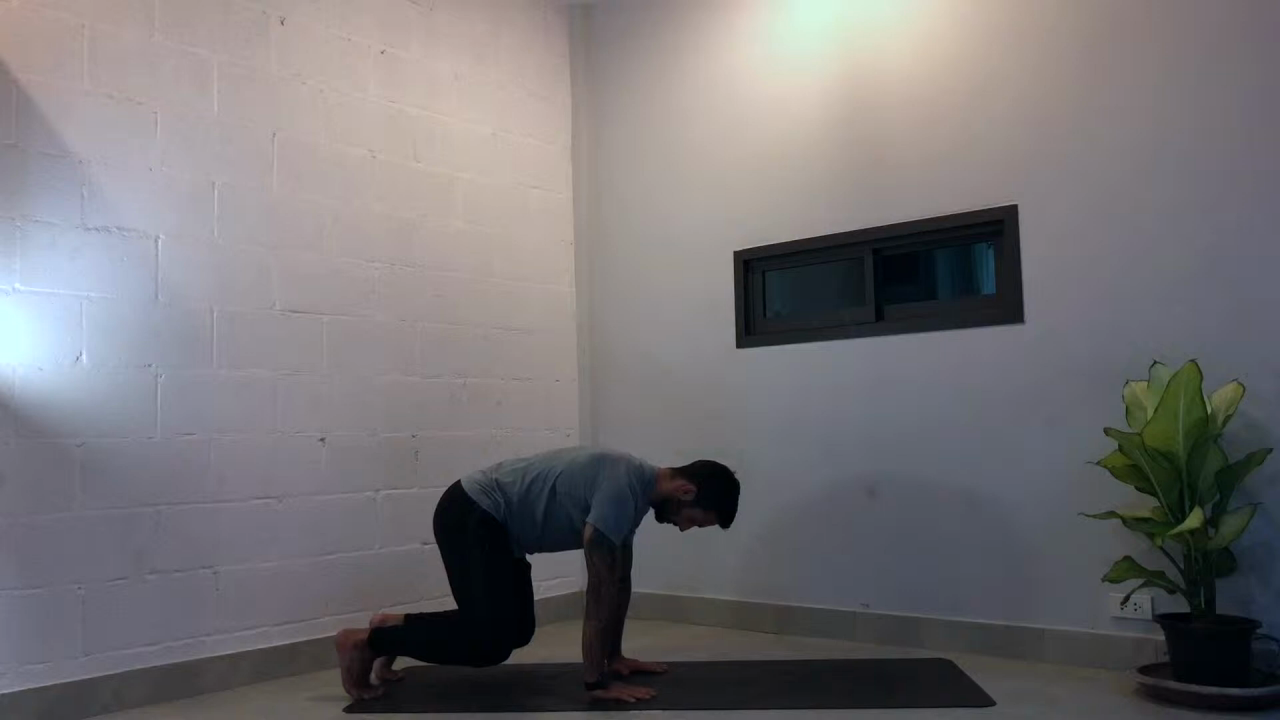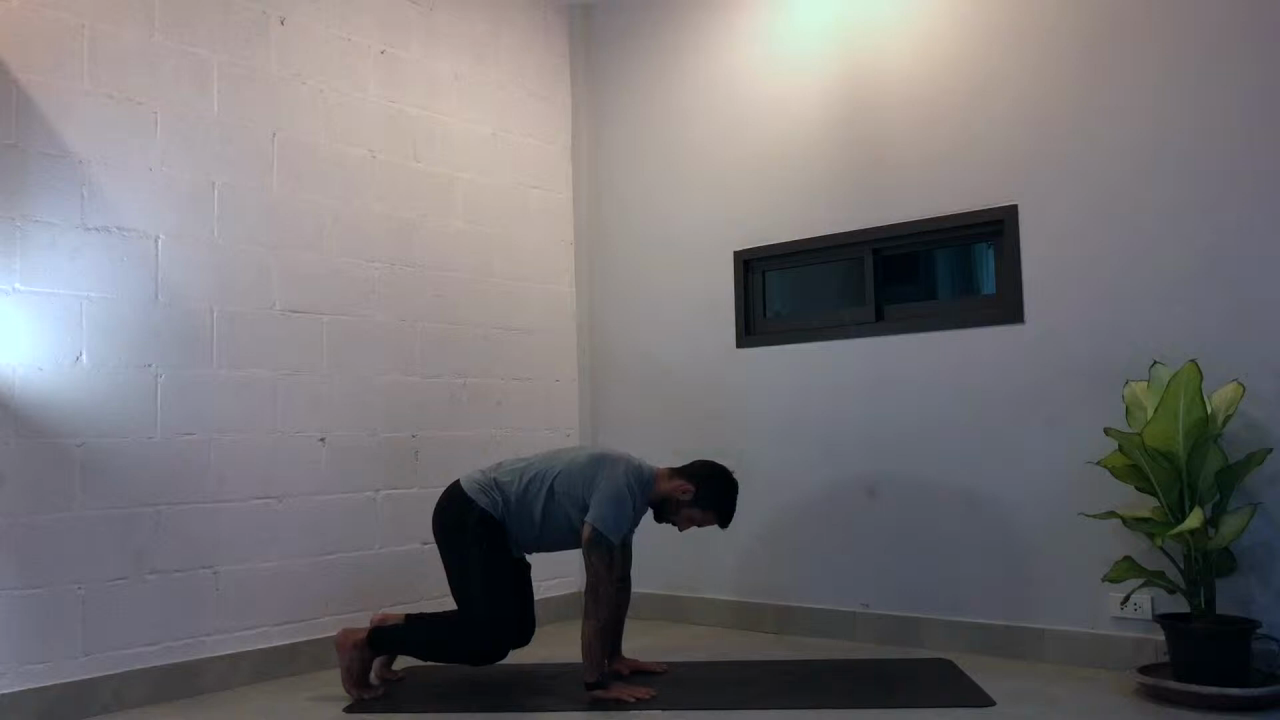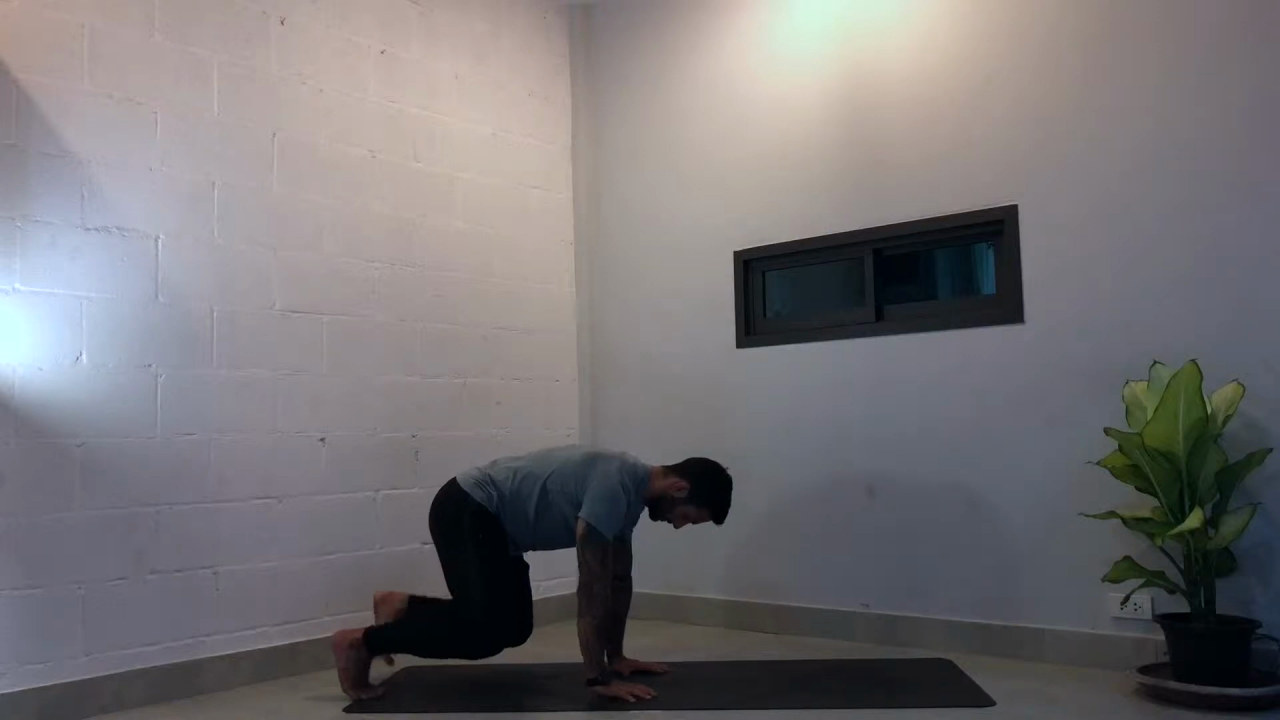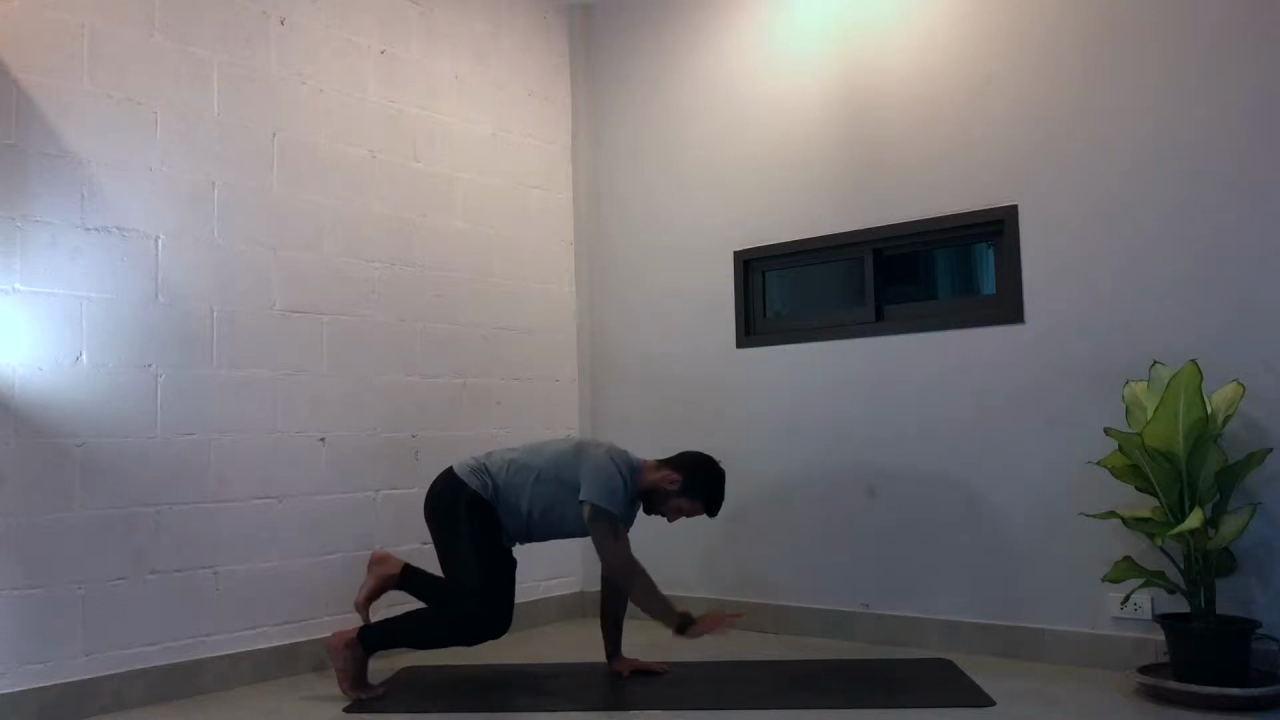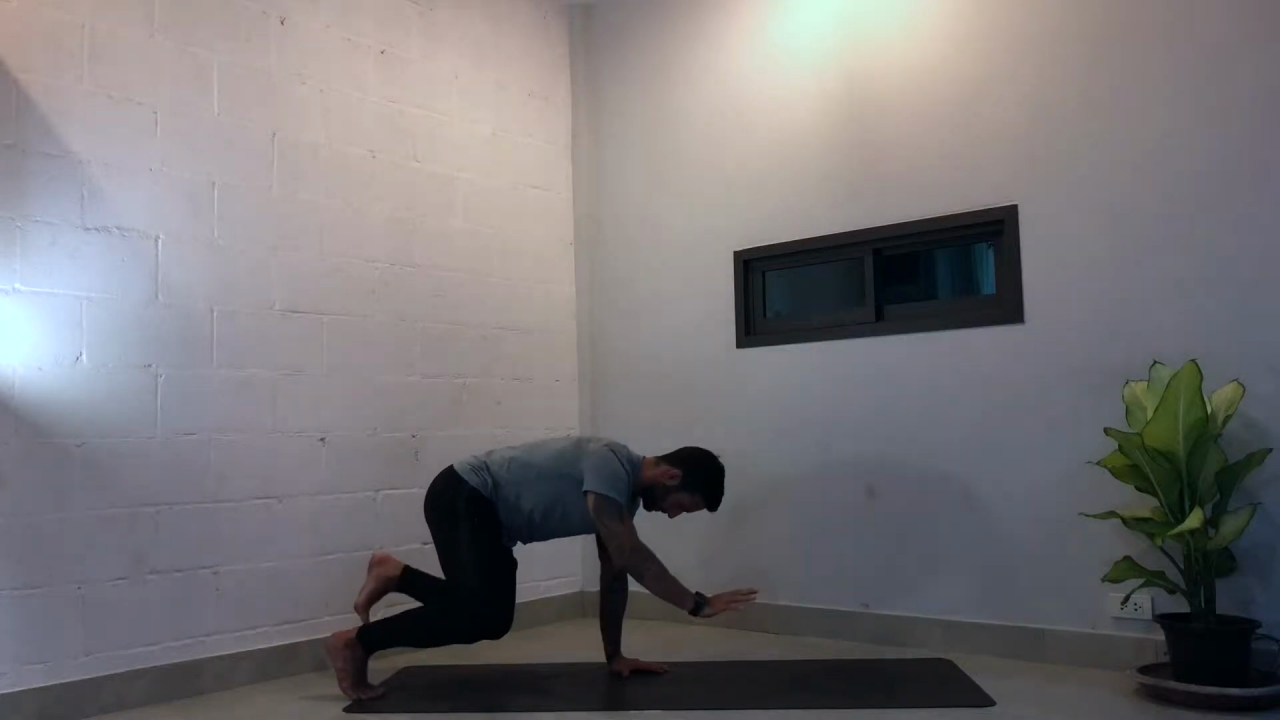
dt=0.3s
person 1, frame 1
left shoulder: (635, 488)
right shoulder: (623, 487)
left elbow: (620, 580)
right elbow: (600, 589)
left wrist: (615, 656)
right wrist: (596, 680)
left hip: (495, 523)
right hip: (471, 515)
left knee: (515, 631)
right knee: (490, 642)
left ankle: (397, 626)
right ankle: (366, 642)
person 1, frame 2
left shoulder: (634, 490)
right shoulder: (621, 488)
left elbow: (620, 580)
right elbow: (599, 590)
left wrist: (615, 657)
right wrist: (596, 680)
left hip: (494, 523)
right hip: (469, 514)
left knee: (516, 631)
right knee: (490, 640)
left ankle: (397, 627)
right ankle: (364, 643)
person 1, frame 3
left shoulder: (630, 490)
right shoulder: (615, 485)
left elbow: (619, 579)
right elbow: (593, 586)
left wrist: (615, 656)
right wrist: (597, 676)
left hip: (492, 521)
right hip: (466, 511)
left knee: (514, 629)
right knee: (487, 634)
left ankle: (401, 608)
right ankle: (362, 643)
person 1, frame 4
left shoulder: (627, 492)
right shoulder: (609, 471)
left elbow: (614, 577)
right elbow: (620, 568)
left wrist: (615, 656)
right wrist: (683, 623)
left hip: (490, 516)
right hip: (462, 499)
left knee: (492, 619)
right knee: (480, 619)
left ankle: (394, 572)
right ankle: (355, 643)
person 1, frame 5
left shoulder: (625, 489)
right shoulder: (609, 464)
left elbow: (614, 574)
right elbow: (631, 557)
left wrist: (614, 655)
right wrist: (697, 604)
left hip: (490, 514)
right hip: (462, 496)
left knee: (491, 619)
right knee: (482, 616)
left ankle: (394, 574)
right ankle: (355, 644)
